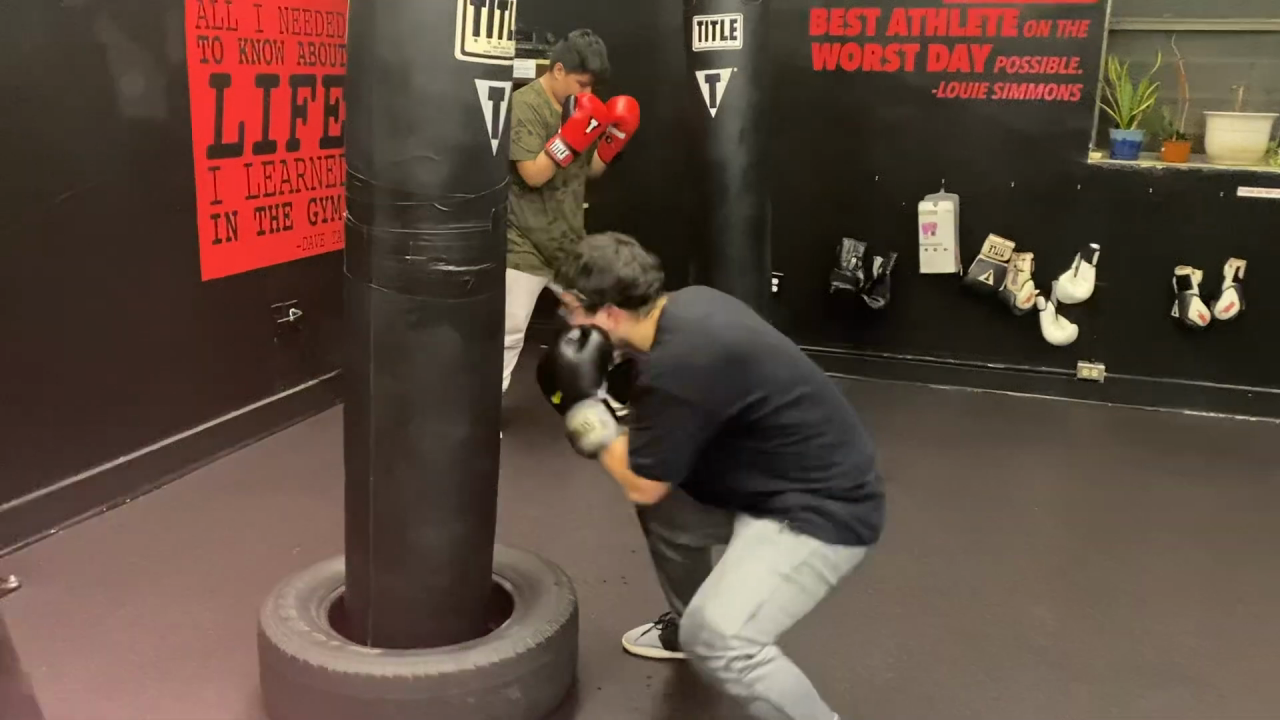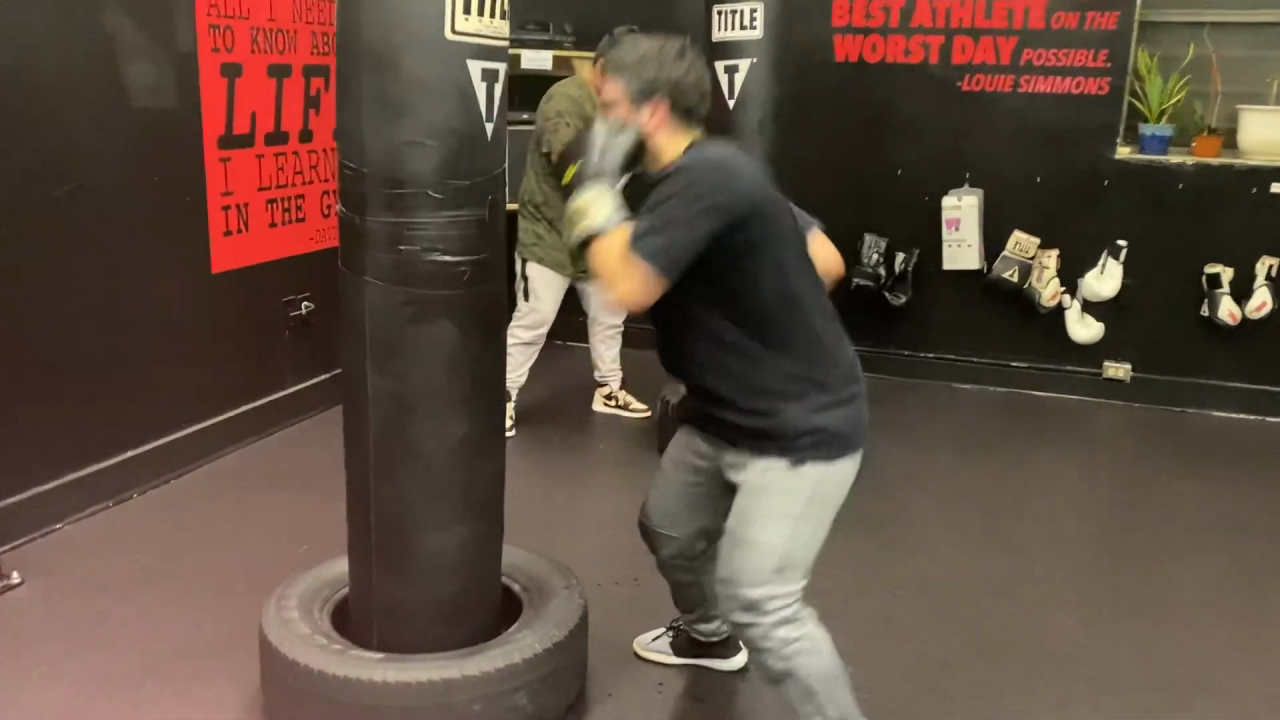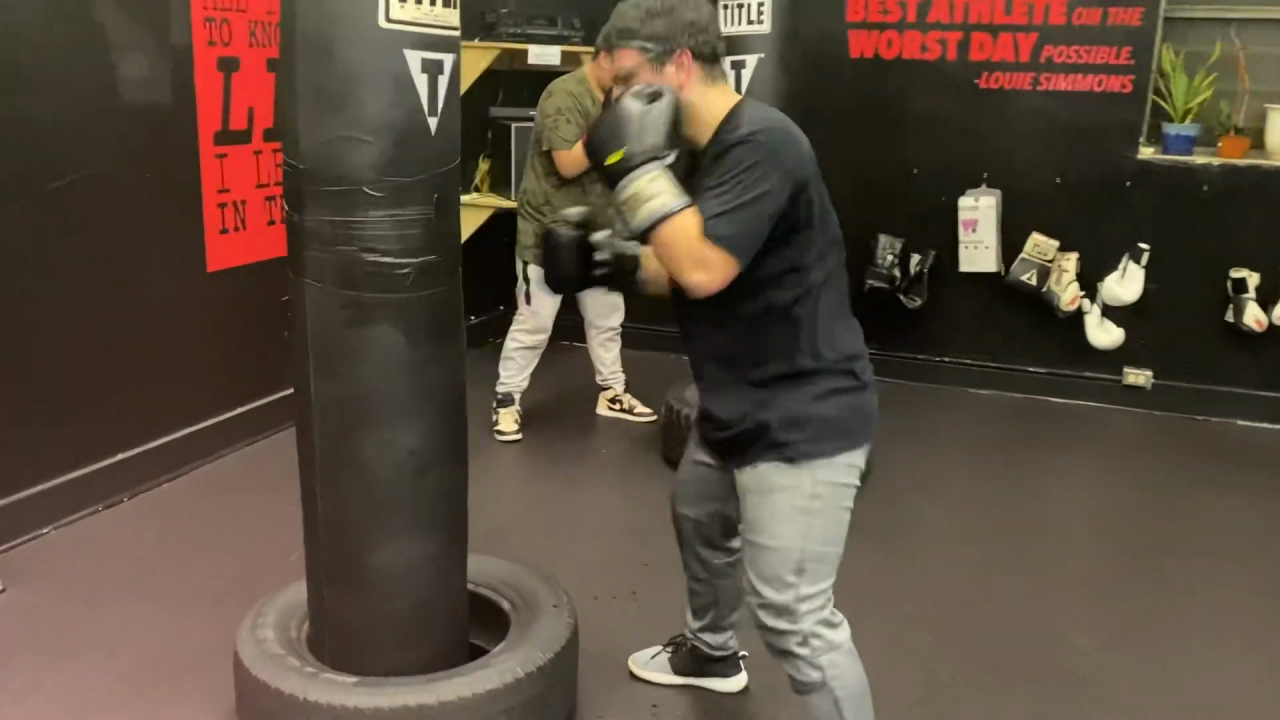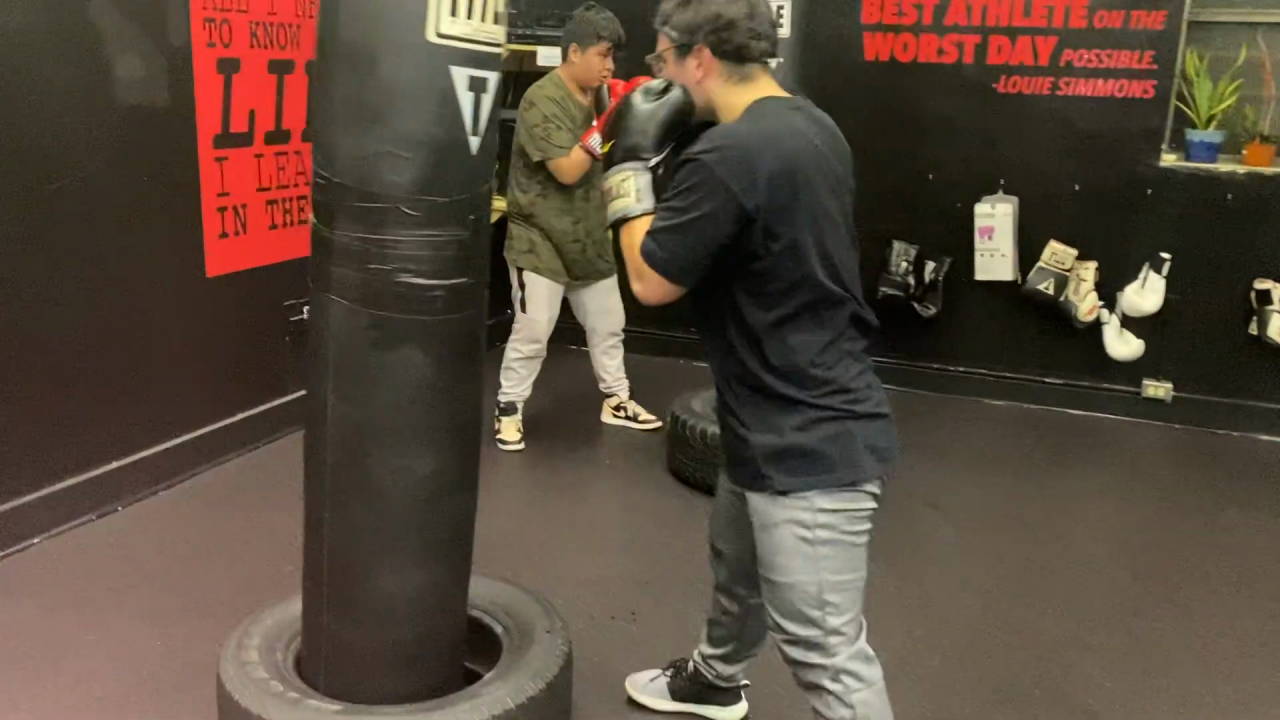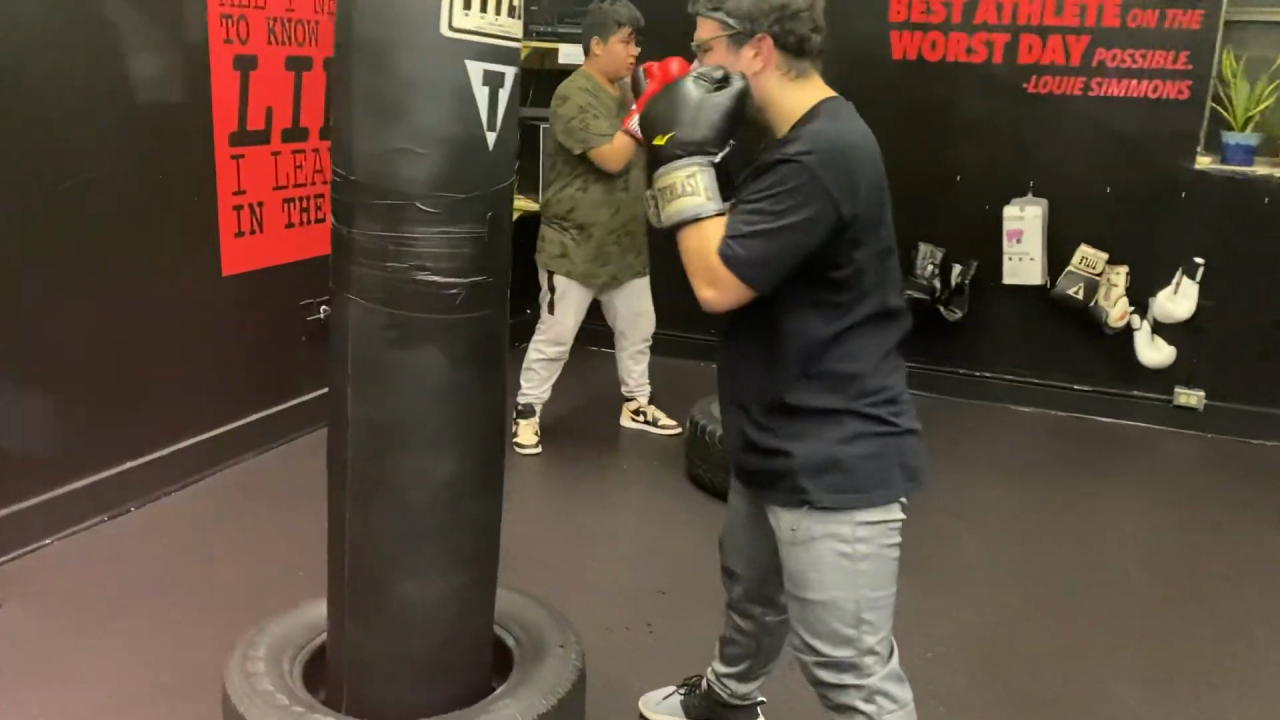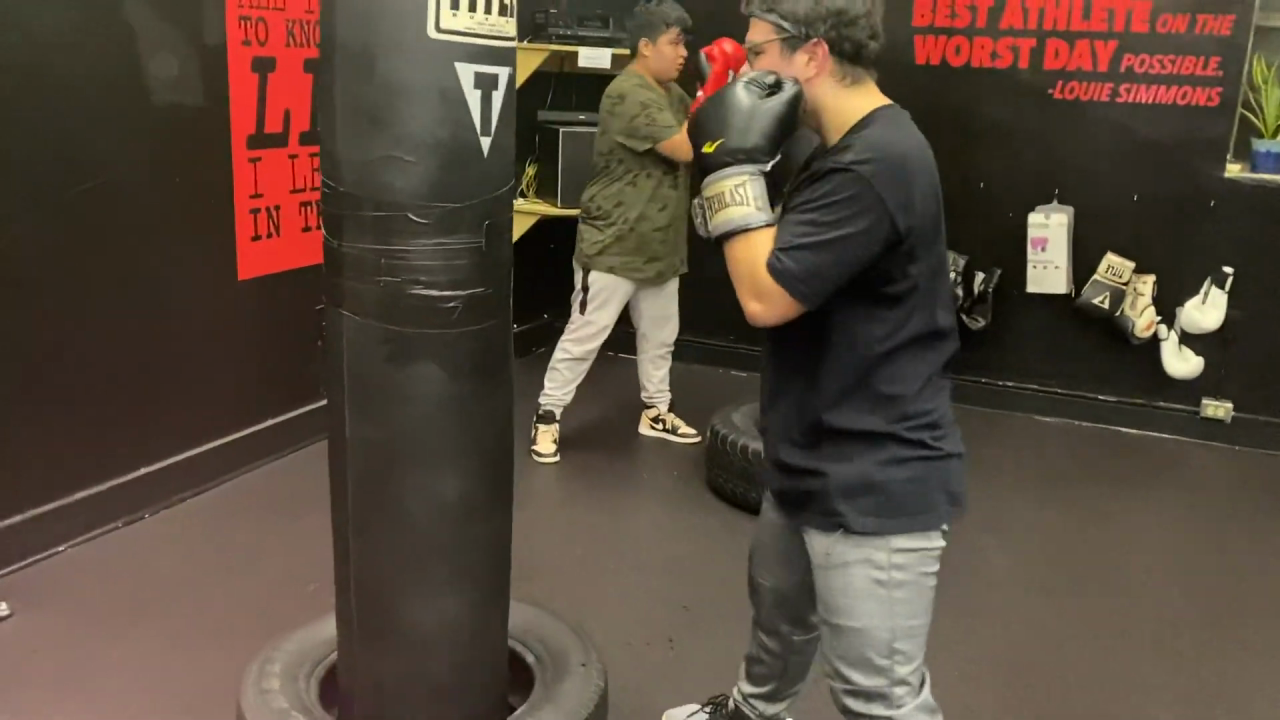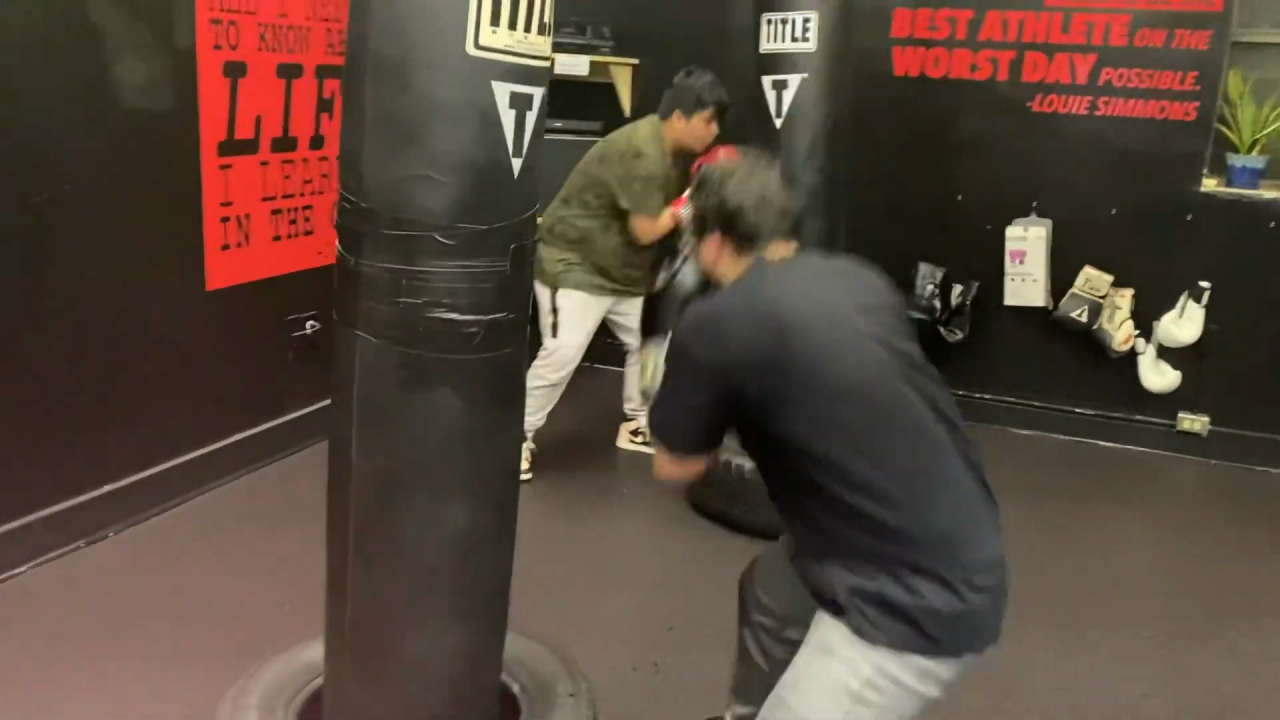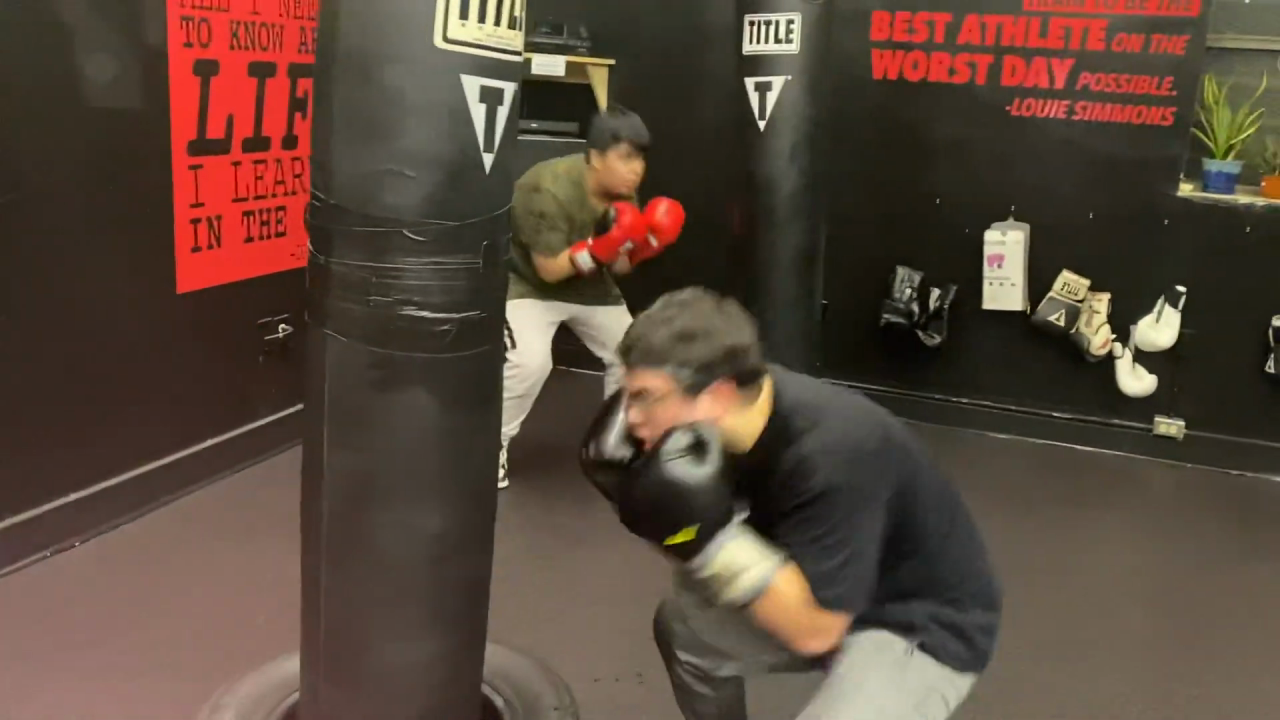
dt=0.3s
person 1, frame 1
left shoulder: (677, 368)
right shoulder: (694, 303)
left elbow: (643, 483)
left hip: (824, 507)
right knee: (666, 515)
right ankle: (690, 628)
person 1, frame 2
left shoulder: (718, 176)
right shoulder: (704, 177)
left elbow: (630, 290)
right elbow: (826, 263)
left wrist: (593, 187)
left hip: (804, 428)
right hip: (726, 415)
left knee: (756, 602)
right knee: (667, 526)
right ankle: (707, 634)
person 1, frame 3
left shoulder: (756, 144)
right shoulder: (703, 159)
left elbow: (703, 270)
right elbow: (681, 269)
left wrist: (635, 164)
right wrist: (604, 259)
left hip: (804, 414)
right hip: (739, 406)
left knee: (790, 612)
right knee: (698, 516)
right ankle: (712, 649)
person 1, frame 4
left shoulder: (734, 155)
right shoulder: (807, 126)
left elbow: (650, 280)
left wrist: (632, 161)
right wrist: (654, 156)
left hip: (809, 443)
right hip: (776, 427)
left knee: (821, 647)
right knee: (738, 564)
person 1, frame 5
left shoulder: (822, 156)
right shoulder: (817, 135)
left elbow: (716, 283)
right elbow: (741, 250)
left wrist: (684, 157)
right wrist: (687, 154)
left hip: (836, 461)
right hip: (782, 441)
right knee: (751, 580)
person 1, frame 6
left shoulder: (875, 164)
right shoulder: (871, 141)
left elbow: (764, 299)
right elbow: (791, 256)
left wrist: (733, 166)
right wrist: (744, 160)
left hip: (877, 477)
right hip: (820, 459)
right knee: (779, 594)
person 1, frame 7
left shoulder: (718, 326)
right shoulder: (855, 279)
left elbow: (675, 463)
left wrist: (663, 344)
left hip: (920, 595)
right knee: (768, 591)
person 1, frame 8
left shoulder: (835, 453)
right shoulder: (716, 427)
left elbow: (814, 629)
left wrist: (706, 534)
left hip: (923, 626)
right knee: (684, 626)
person 2, frame 1
left shoulder: (577, 105)
right shoulder: (524, 105)
left elbow: (590, 168)
right elbow: (533, 175)
left wrist: (614, 136)
right wrist: (576, 130)
left hip: (567, 239)
right hip: (522, 243)
right knee: (509, 329)
person 2, frame 2
right shoulder: (563, 100)
right elbow: (568, 165)
right hip: (548, 234)
left knee: (609, 313)
right knee: (531, 323)
left ankle: (607, 389)
right ankle: (502, 398)
person 2, frame 3
right shoulder: (563, 94)
right elbow: (568, 164)
right hip: (548, 232)
left knee: (607, 318)
right knee: (533, 324)
left ankle: (611, 392)
right ankle: (505, 401)
person 2, frame 4
left shoulder: (599, 95)
right shoulder: (542, 100)
right elbow: (568, 170)
left hip: (590, 240)
right hip: (540, 242)
left knee: (607, 325)
right knee: (531, 334)
left ankle: (616, 399)
right ankle: (508, 410)
person 2, frame 5
left shoulder: (627, 89)
right shoulder: (573, 95)
right elbow: (612, 159)
right wrist: (645, 106)
left hip: (624, 240)
right hip: (574, 242)
left knee: (637, 327)
right knee: (555, 336)
left ankle: (636, 403)
right ankle: (526, 412)
person 2, frame 6
left shoulder: (668, 90)
right shoulder: (630, 95)
right elbow: (685, 148)
left wrist: (715, 88)
right wrist: (712, 90)
left hip: (660, 241)
right hip: (614, 242)
left knee: (661, 334)
right knee: (586, 333)
left ankle: (656, 412)
right ankle: (547, 417)
person 2, frame 7
left shoulder: (666, 146)
right shoulder: (642, 153)
left elbow: (664, 209)
right elbow: (646, 230)
left hip: (623, 268)
right hip: (573, 260)
right knee: (562, 354)
left ankle: (635, 425)
right ankle: (518, 435)
person 2, frame 8
left shoulder: (624, 195)
right shoulder: (549, 190)
left elbow: (621, 265)
right elbow: (549, 269)
left wrist: (648, 242)
right wrist: (608, 245)
left hip: (589, 287)
right hip: (527, 282)
right knee: (529, 364)
right ankle: (494, 446)
